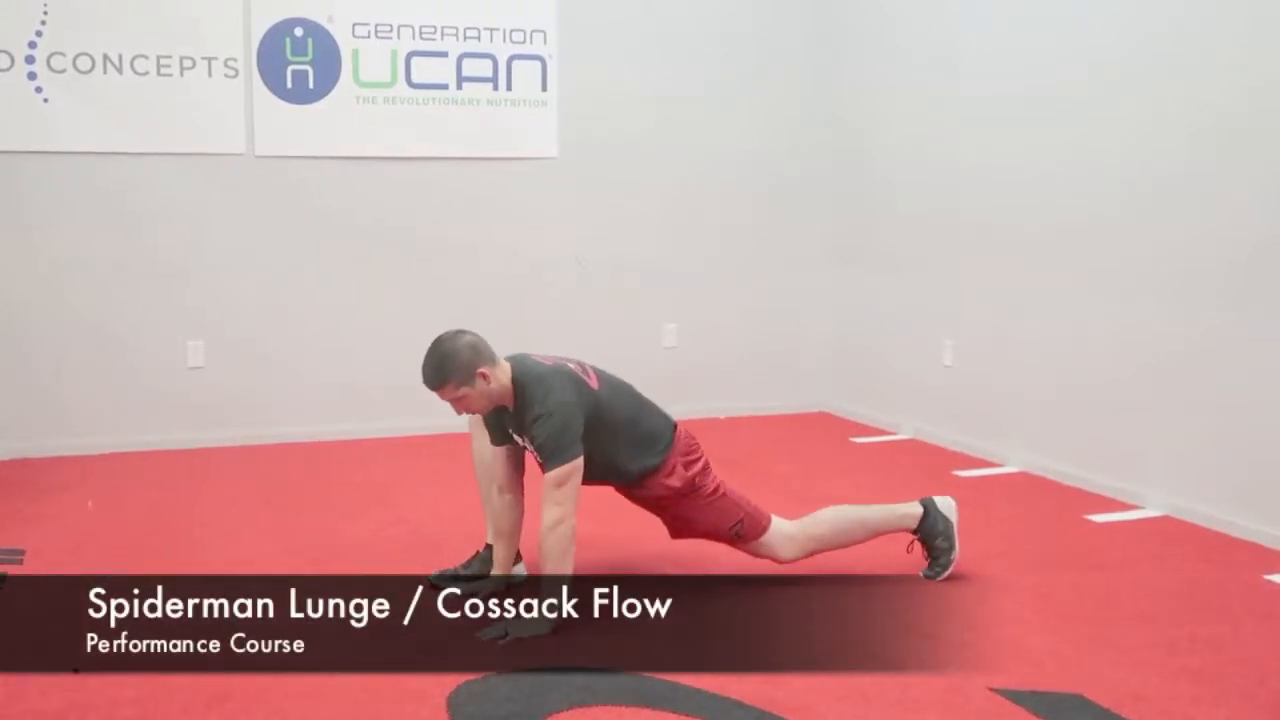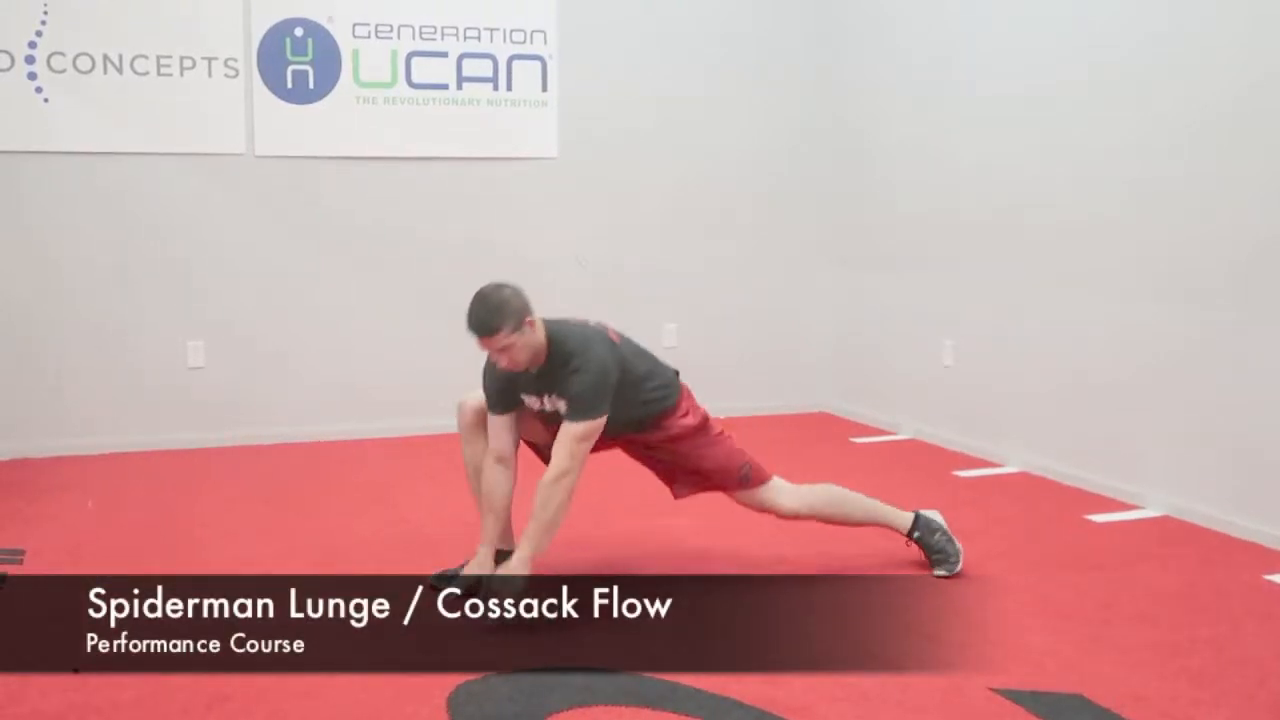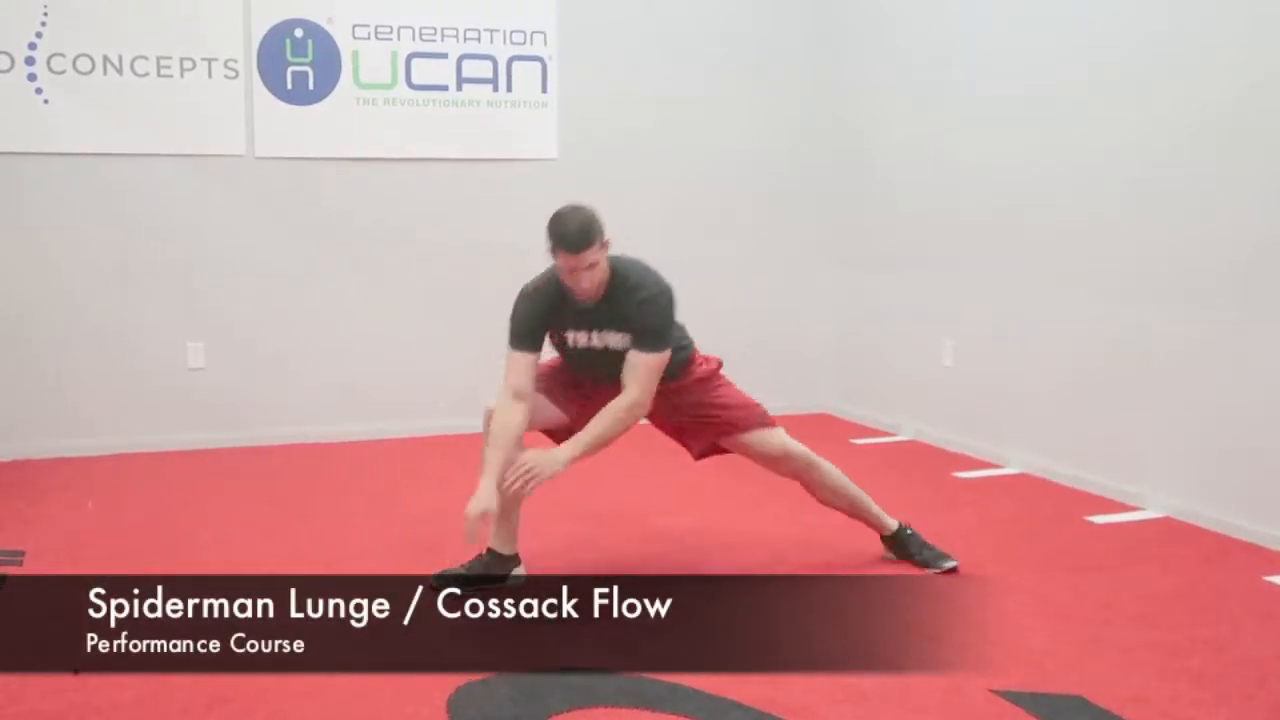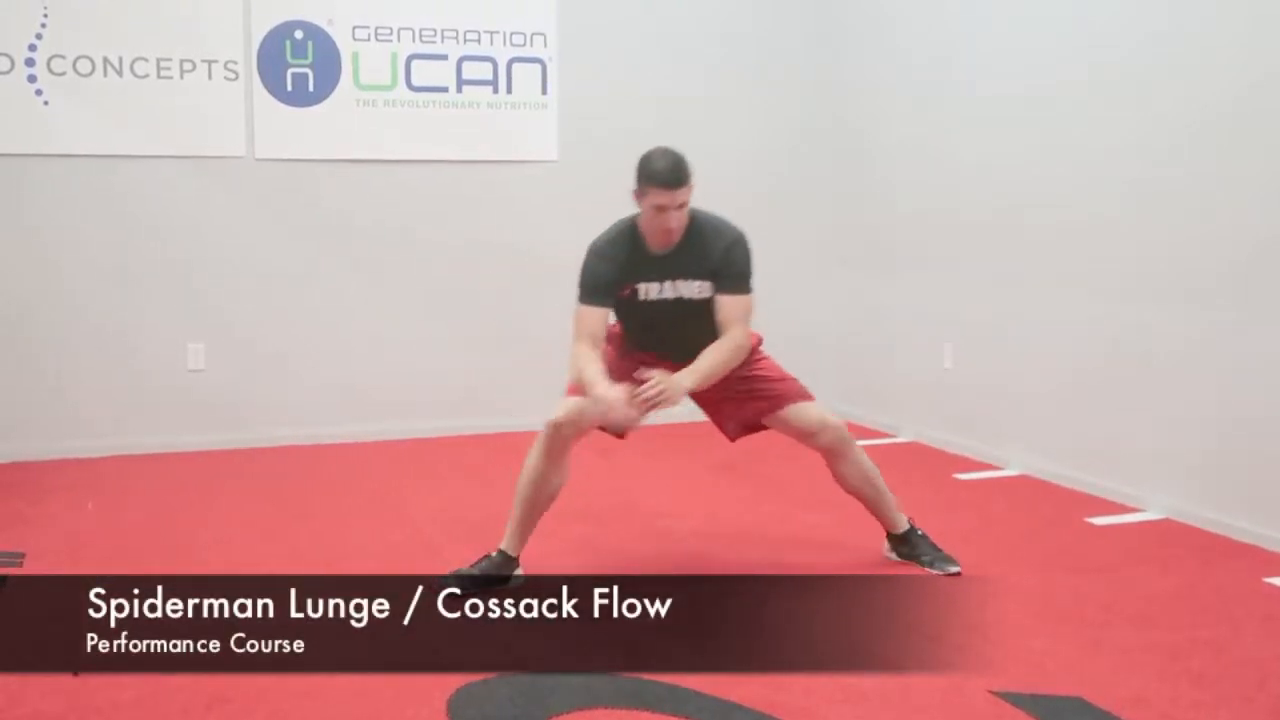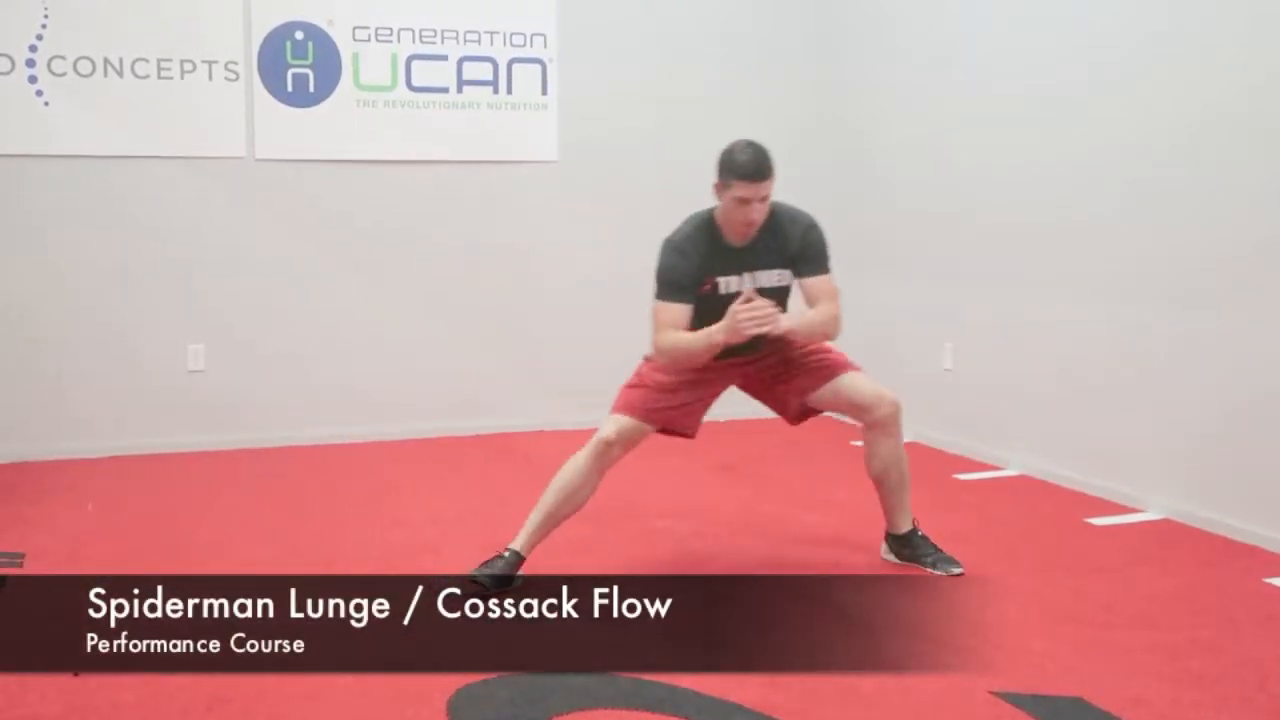
dt=0.2s
person 1, frame 1
left shoulder: (550, 403)
right shoulder: (496, 396)
left elbow: (560, 517)
right elbow: (504, 487)
right wrist: (502, 570)
left hip: (663, 467)
right hip: (609, 457)
left knee: (785, 543)
right knee: (487, 443)
left ankle: (925, 516)
right ankle: (492, 560)
person 1, frame 2
left shoulder: (587, 358)
right shoulder: (500, 365)
left elbow: (565, 470)
right elbow: (499, 459)
left wrist: (523, 562)
right wrist: (488, 549)
left hip: (662, 420)
right hip: (580, 417)
left knee: (780, 501)
right knee: (473, 413)
left ankle: (915, 525)
right ankle: (496, 560)
person 1, frame 3
left shoulder: (648, 291)
right shoulder: (535, 299)
left elbow: (636, 398)
right elbow: (514, 395)
left wrist: (560, 457)
right wrist: (486, 483)
left hip: (677, 379)
right hip: (589, 378)
left knee: (788, 455)
right knee: (502, 419)
left ankle: (899, 535)
right ankle: (500, 559)
person 1, frame 4
left shoulder: (725, 241)
right shoulder: (607, 252)
left elbow: (736, 336)
right elbow: (584, 347)
left wrist: (680, 384)
right wrist: (604, 395)
left hip: (721, 356)
right hip: (636, 353)
left knee: (829, 432)
right knee: (559, 428)
left ankle: (904, 535)
right ankle: (506, 558)
person 1, frame 5
left shoulder: (800, 230)
right shoulder: (684, 246)
left elbow: (828, 318)
right elbow: (666, 348)
left wrist: (780, 322)
right wrist: (731, 327)
left hip: (775, 345)
right hip: (692, 353)
left knee: (882, 407)
right knee: (608, 441)
left ankle: (902, 536)
right ankle: (514, 555)
